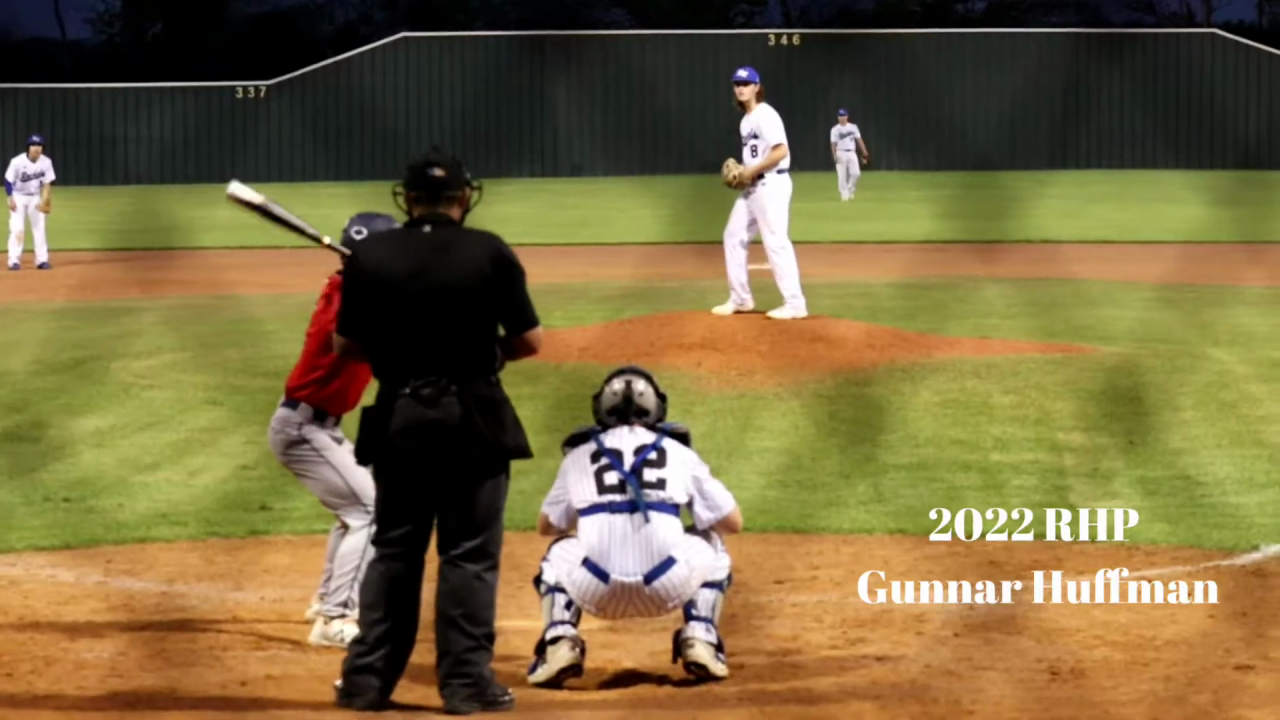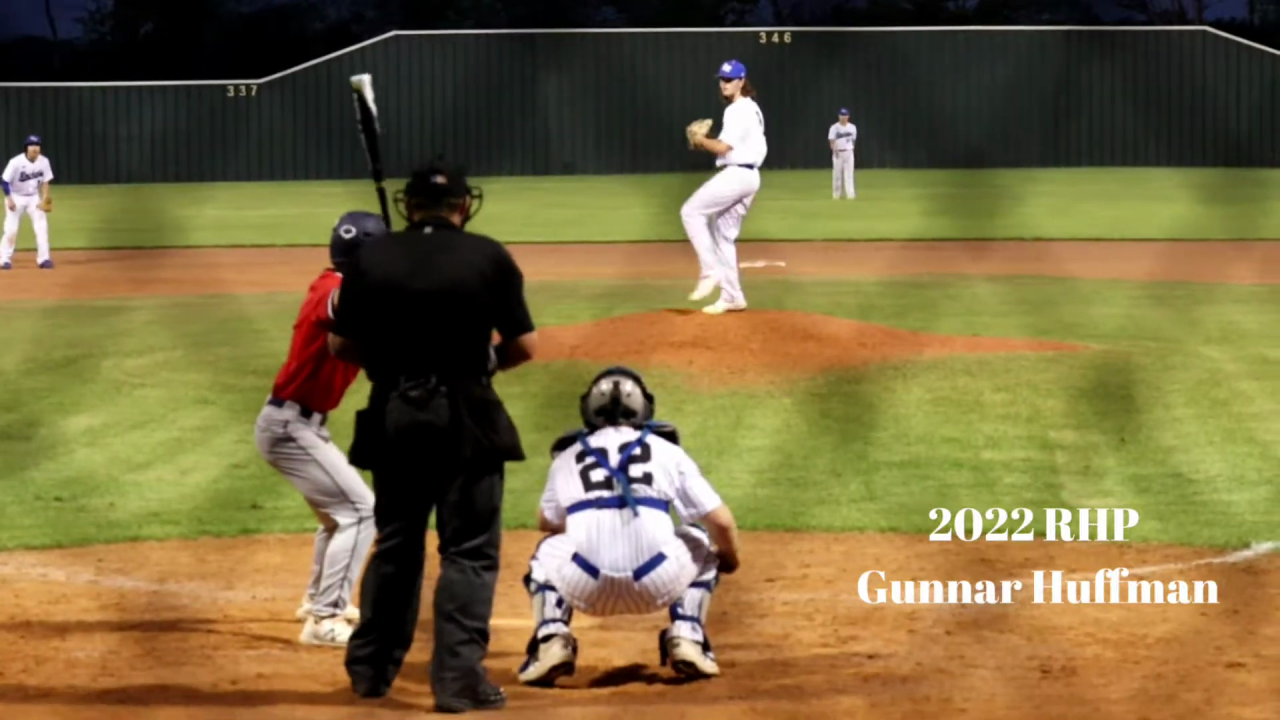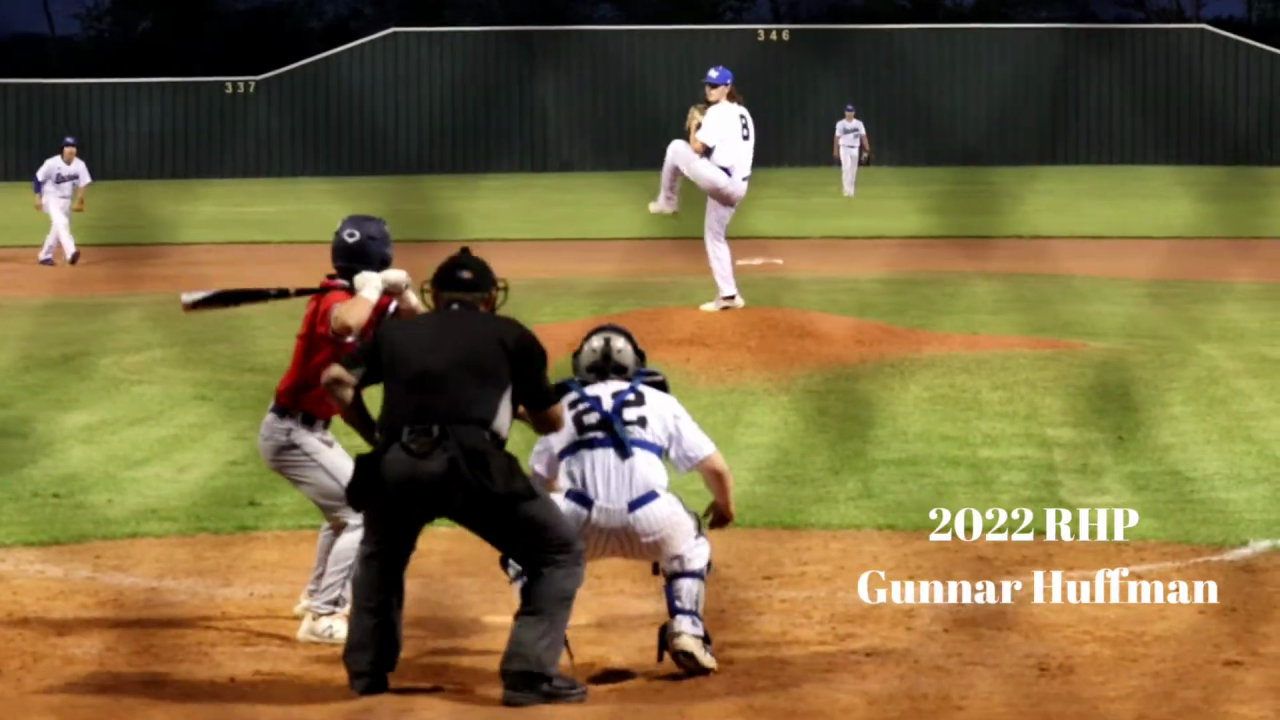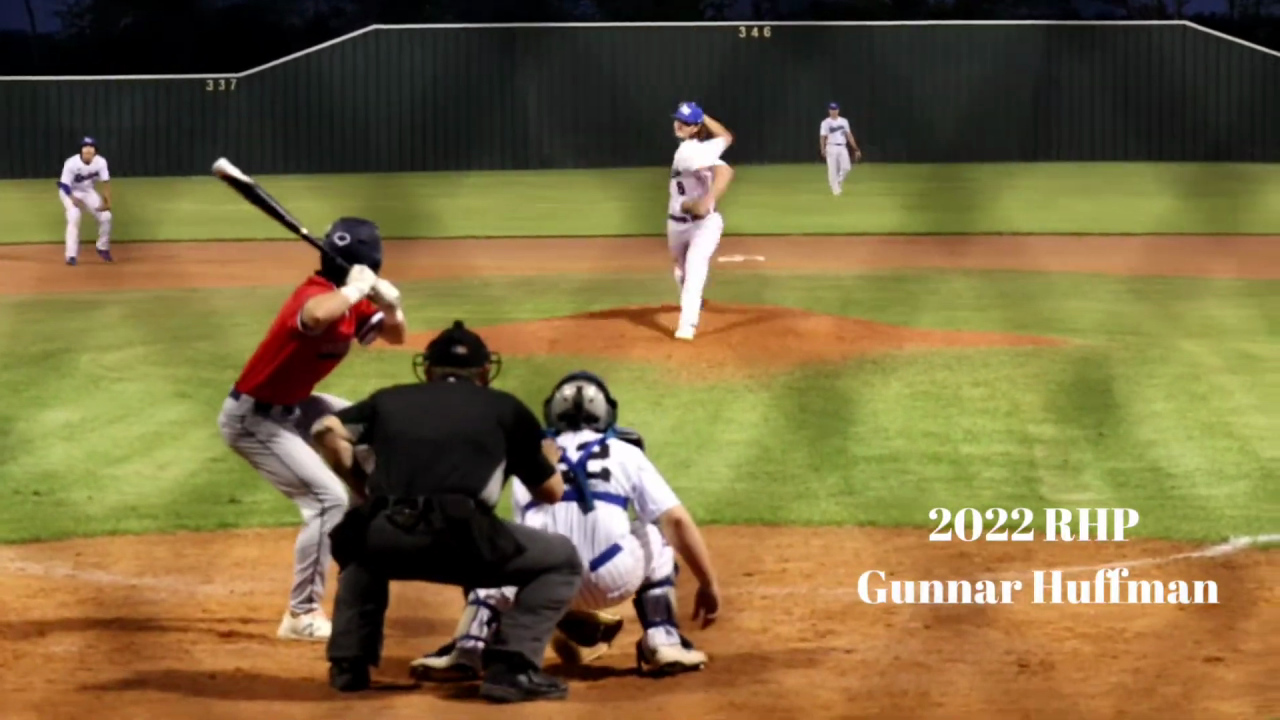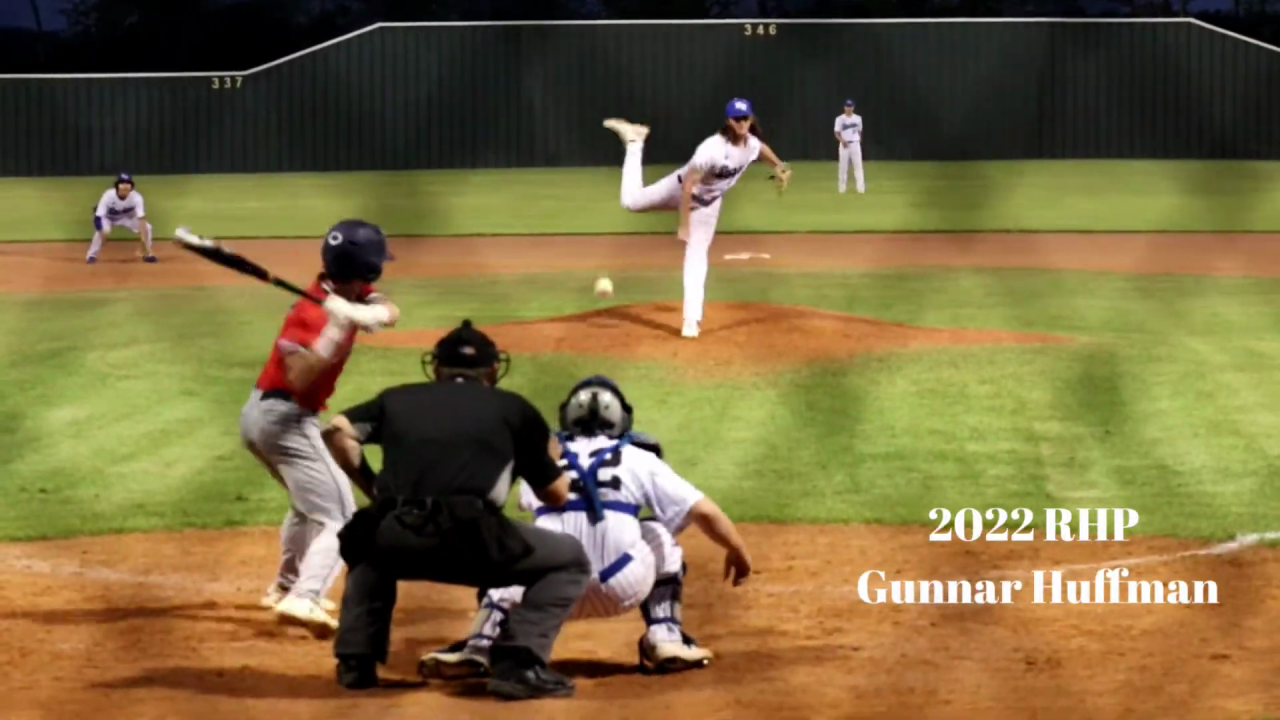
dt=0.5s
person 1, frame 1
left shoulder: (370, 255)
right shoulder: (489, 252)
left elbow: (346, 345)
right elbow: (530, 340)
left hip: (398, 416)
right hip: (472, 416)
left knee: (394, 552)
right knee: (469, 554)
person 1, frame 2
left shoulder: (371, 257)
right shoulder: (488, 256)
left elbow: (340, 345)
right elbow: (524, 346)
left hip: (392, 417)
right hip: (464, 417)
left knee: (395, 545)
right knee: (469, 552)
left ankle: (370, 667)
right ankle: (457, 678)
person 1, frame 3
left shoulder: (396, 330)
right shoulder: (510, 333)
left elbow: (335, 380)
right elbow: (551, 421)
left wrist: (372, 433)
right wrist: (520, 404)
left hip: (396, 468)
right hip: (469, 466)
left knee: (381, 556)
right knee: (560, 553)
left ankle: (366, 669)
right ankle: (531, 675)
person 1, frame 4
left shoulder: (389, 399)
right shoulder: (506, 407)
left elbow: (326, 431)
right elbow: (551, 492)
left wrist: (363, 487)
right wrist: (548, 457)
left hip: (385, 539)
right hip: (457, 539)
left knee: (366, 539)
right knee: (562, 561)
left ankle: (348, 663)
right ankle: (512, 669)
person 1, frame 5
left shoulder: (399, 397)
right shoulder: (515, 407)
left elbow: (337, 430)
right elbow: (557, 494)
left wrist: (374, 489)
right wrist: (549, 454)
left hip: (395, 540)
right hip: (468, 540)
left knee: (373, 539)
right knee: (570, 559)
left ankle: (356, 659)
right ankle: (519, 664)
person 2, frame 1
left shoulder: (346, 292)
right shoulder: (349, 302)
left hip: (311, 422)
right hip: (303, 427)
left knee: (353, 510)
right knee: (370, 514)
left ankle: (329, 600)
right ankle: (333, 620)
person 2, frame 2
left shoulder: (348, 293)
right shoulder: (331, 290)
left hip: (299, 421)
right hip: (289, 425)
left knee: (339, 510)
right knee: (360, 511)
left ankle: (320, 599)
right ankle: (324, 620)
person 2, frame 3
left shoulder: (360, 297)
right shoulder: (334, 300)
left elbow: (415, 318)
right elbow: (348, 325)
left wrist: (401, 289)
right wrist: (370, 291)
left hip: (309, 428)
right hip: (291, 433)
left knee: (346, 506)
left ankle: (316, 597)
right ankle: (321, 618)
person 2, frame 4
left shoulder: (350, 303)
right shoulder: (315, 296)
left elbow: (395, 336)
right elbow: (318, 316)
left wrist: (390, 304)
right wrist: (357, 289)
left hip: (285, 407)
right hip: (252, 417)
right knee: (329, 500)
right ankle: (302, 615)
person 2, frame 5
right shoulder: (311, 313)
left elbow: (386, 312)
right elbow: (298, 375)
left wrist: (366, 317)
right wrist: (336, 327)
left hip: (261, 416)
right hip: (288, 419)
left knee: (313, 504)
right knee: (339, 515)
left ankle: (289, 583)
right ankle: (303, 598)
person 3, frame 1
left shoulder: (579, 455)
right shoulder: (679, 453)
left elbow: (547, 526)
right elbow: (733, 522)
left hip: (596, 590)
right hip: (667, 586)
left knee: (558, 555)
right knee: (712, 548)
left ankle: (560, 645)
right ankle: (700, 641)
person 3, frame 2
left shoulder: (568, 457)
right shoulder: (666, 451)
left elbow: (547, 523)
right elbow: (721, 522)
right wrist: (729, 558)
left hip: (586, 587)
right hip: (657, 583)
left knee: (547, 553)
right knee: (699, 547)
left ankle: (551, 643)
right ankle: (686, 639)
person 3, frame 3
left shoulder: (563, 407)
right shoulder: (660, 402)
left elbow: (537, 484)
right elbow: (716, 467)
right wrist: (723, 506)
left hip: (581, 520)
right hip: (653, 519)
right knee: (689, 544)
right ankle: (687, 632)
person 3, frame 4
right shoulder: (626, 452)
right elbow: (677, 520)
right wrist: (708, 585)
right hip: (612, 577)
right knee: (653, 541)
left ankle: (466, 651)
right ankle: (663, 643)
person 3, frame 5
right shoulder: (637, 457)
right elbow: (704, 511)
right wrist: (738, 551)
right hip: (622, 586)
right knee: (660, 537)
left ankle: (478, 647)
right ankle: (666, 638)
person 4, frame 1
left shoulder: (766, 115)
right shoulder: (745, 120)
left elbow: (780, 152)
left wrist: (752, 171)
right wrist: (743, 173)
left hip: (771, 184)
right hip: (754, 186)
left knee: (776, 243)
right knee: (734, 236)
left ankle: (795, 304)
right ankle: (741, 299)
person 4, frame 2
left shoulder: (737, 110)
right shoulder: (750, 108)
left elbow: (722, 147)
left wrist: (699, 140)
right wrist: (706, 142)
left hip: (736, 175)
right hip: (745, 176)
left knee: (691, 212)
right knee: (724, 234)
left ankle: (710, 272)
right ankle: (731, 296)
person 4, frame 3
left shoulder: (718, 112)
right shoulder: (743, 113)
left elbow: (696, 148)
left wrist: (694, 126)
right wrist: (702, 128)
left hip: (720, 178)
right hip: (737, 185)
left knee: (676, 148)
right knee: (715, 236)
left ankle: (667, 199)
right ankle: (729, 296)
person 4, frame 4
left shoulder: (692, 151)
right shoulder: (701, 146)
left elbow: (724, 171)
right elbow: (725, 137)
left wrist: (708, 201)
right wrist: (704, 117)
left hip: (704, 223)
left knee: (696, 266)
right knee: (681, 268)
left ankle: (688, 323)
right ankle: (693, 300)
person 4, frame 5
left shoulder: (751, 143)
right shoulder: (714, 146)
right elbow: (689, 181)
left wrist: (778, 166)
right wrist: (684, 221)
left hip: (708, 202)
right hip: (680, 189)
left knee: (697, 257)
right knee: (633, 200)
left ankle: (692, 319)
right ankle: (635, 140)
